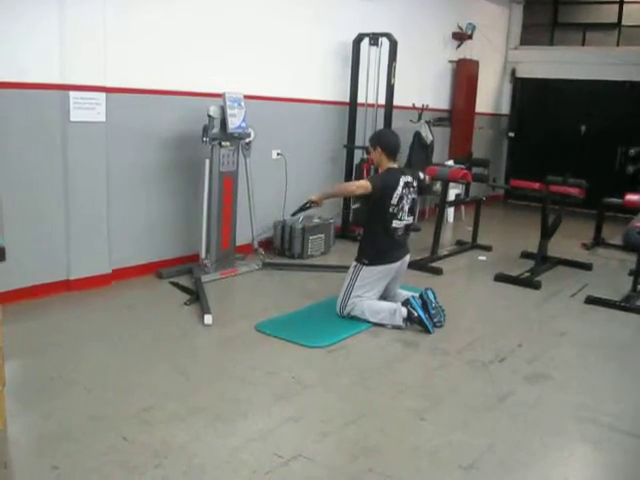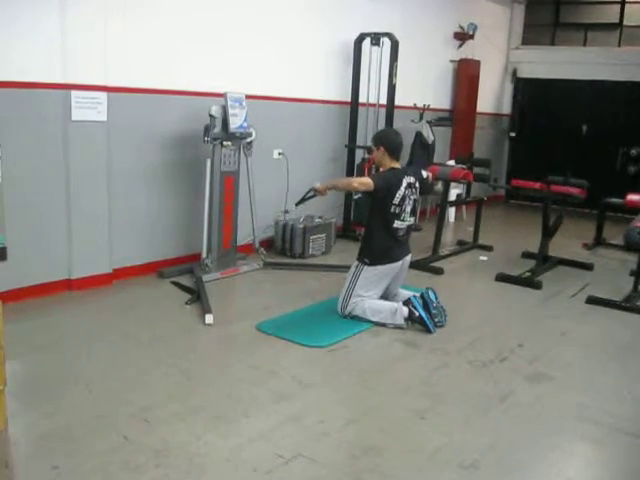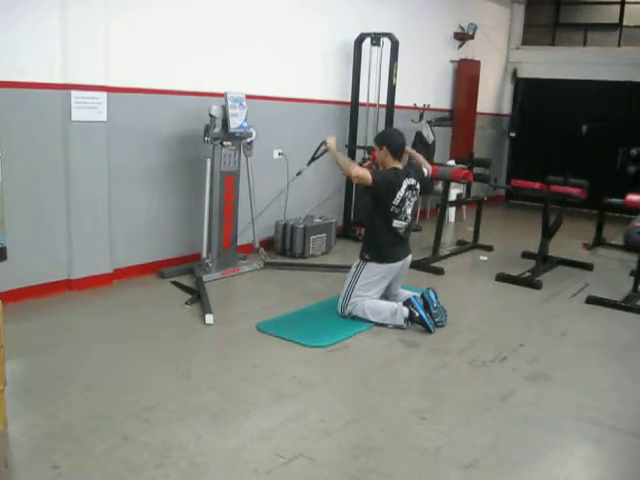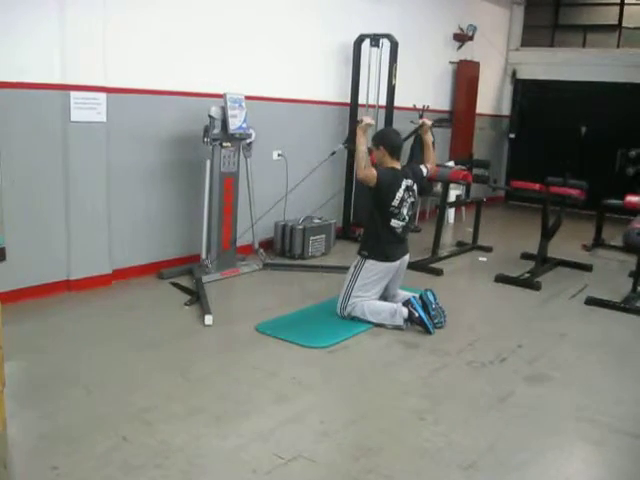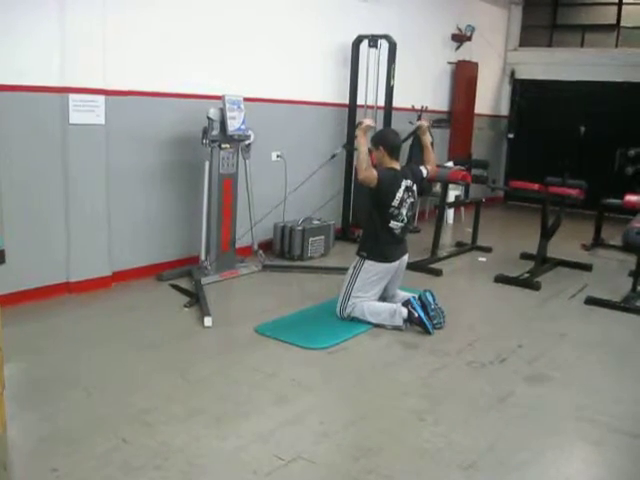
dt=0.4s
person 1, frame 1
left shoulder: (383, 181)
right shoulder: (412, 178)
left elbow: (356, 187)
right elbow: (426, 181)
left wrist: (321, 196)
left hip: (376, 260)
right hip: (401, 255)
left knee: (347, 306)
right knee: (386, 294)
left ankle: (405, 314)
right ankle: (420, 301)
person 1, frame 2
left shoulder: (385, 180)
right shoulder: (413, 176)
left elbow: (357, 184)
right elbow: (429, 177)
left wrist: (326, 186)
left hip: (378, 259)
right hip: (402, 255)
left knee: (349, 306)
right knee: (388, 295)
left ankle: (406, 313)
right ankle: (421, 301)
person 1, frame 3
left shoulder: (386, 179)
right shoulder: (414, 177)
left elbow: (355, 173)
right elbow: (427, 167)
left wrist: (333, 149)
right wrist: (407, 149)
left hip: (379, 258)
right hip: (403, 255)
left knee: (348, 305)
right knee: (388, 294)
left ankle: (405, 313)
right ankle: (422, 301)
person 1, frame 4
left shoulder: (386, 179)
right shoulder: (412, 176)
left elbow: (362, 174)
right elbow: (430, 165)
left wrist: (360, 135)
right wrist: (426, 134)
left hip: (377, 258)
right hip: (400, 254)
left knee: (348, 306)
right knee: (388, 295)
left ankle: (405, 313)
right ankle: (420, 302)
person 1, frame 5
left shoulder: (385, 179)
right shoulder: (412, 176)
left elbow: (363, 175)
right elbow: (431, 167)
left wrist: (361, 137)
right wrist: (425, 137)
left hip: (376, 258)
right hip: (399, 254)
left knee: (348, 308)
right knee: (387, 296)
left ankle: (405, 314)
right ankle: (419, 303)
